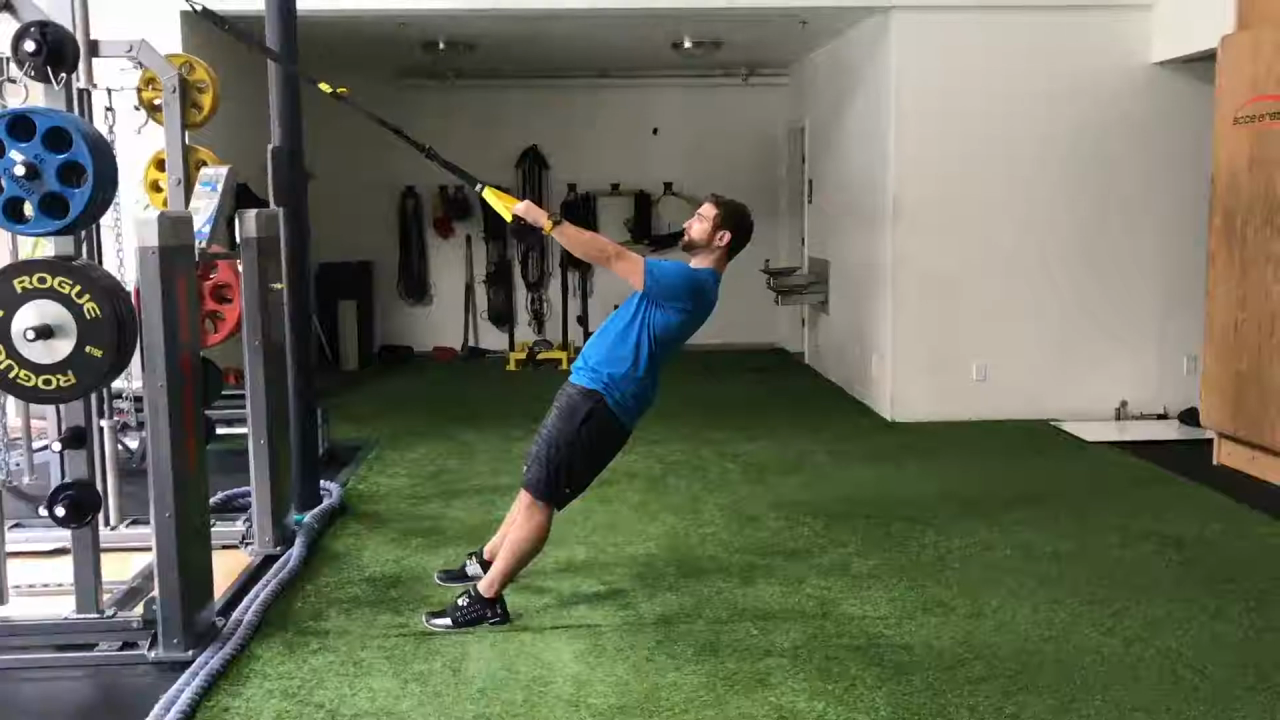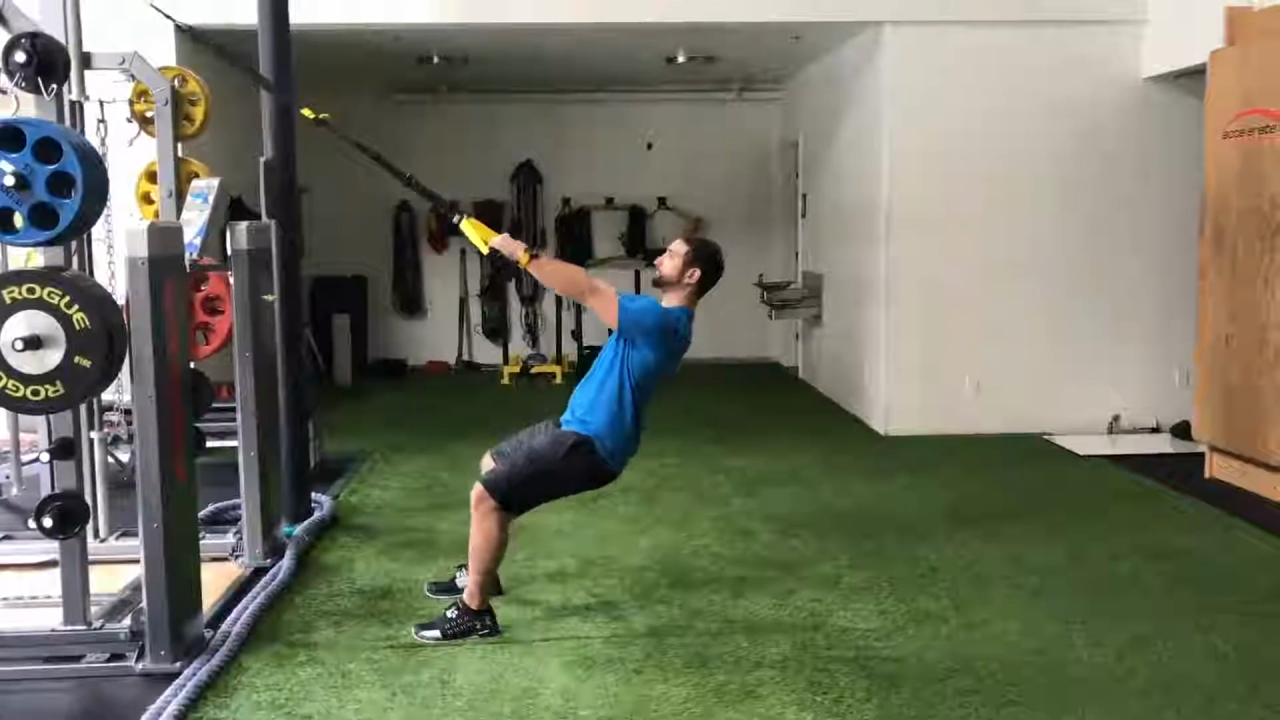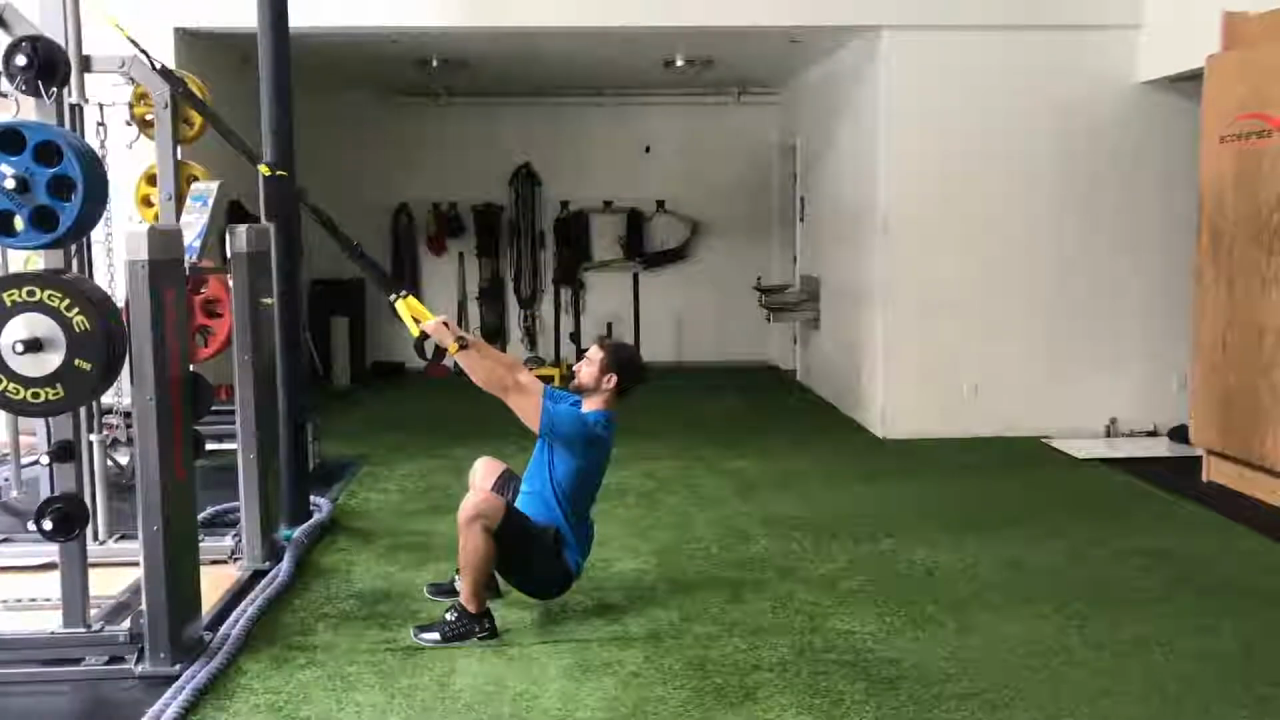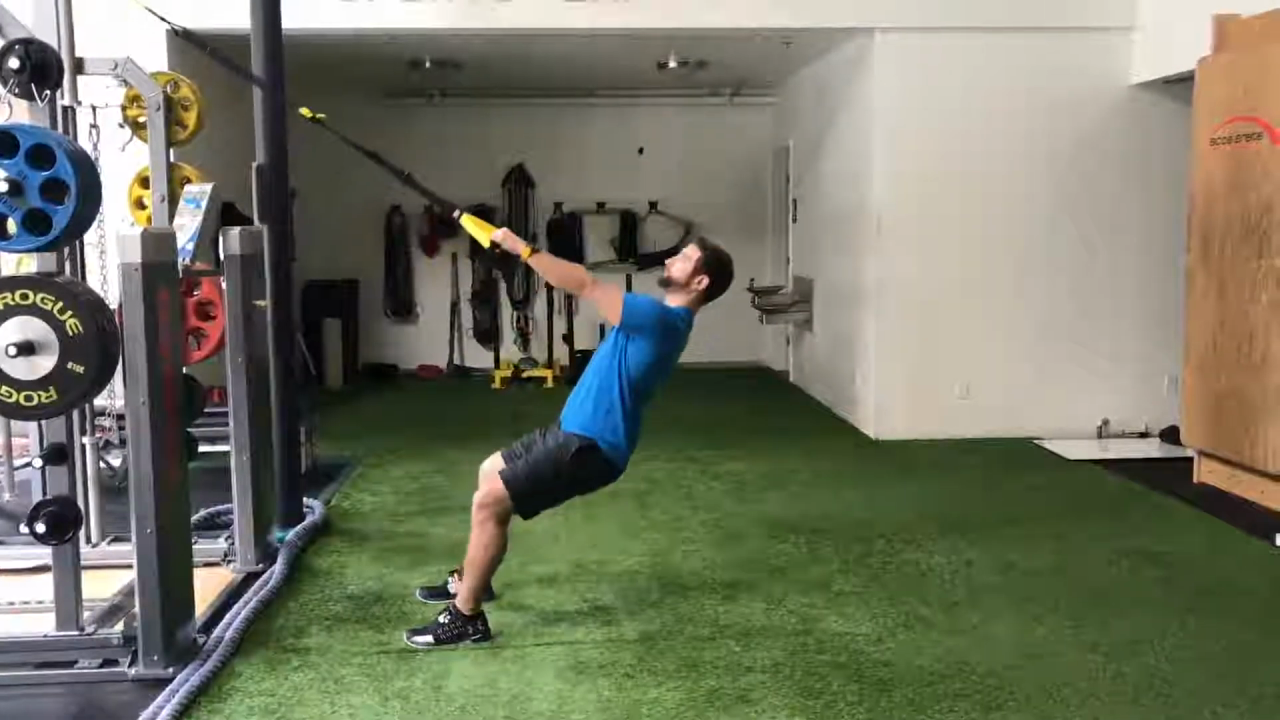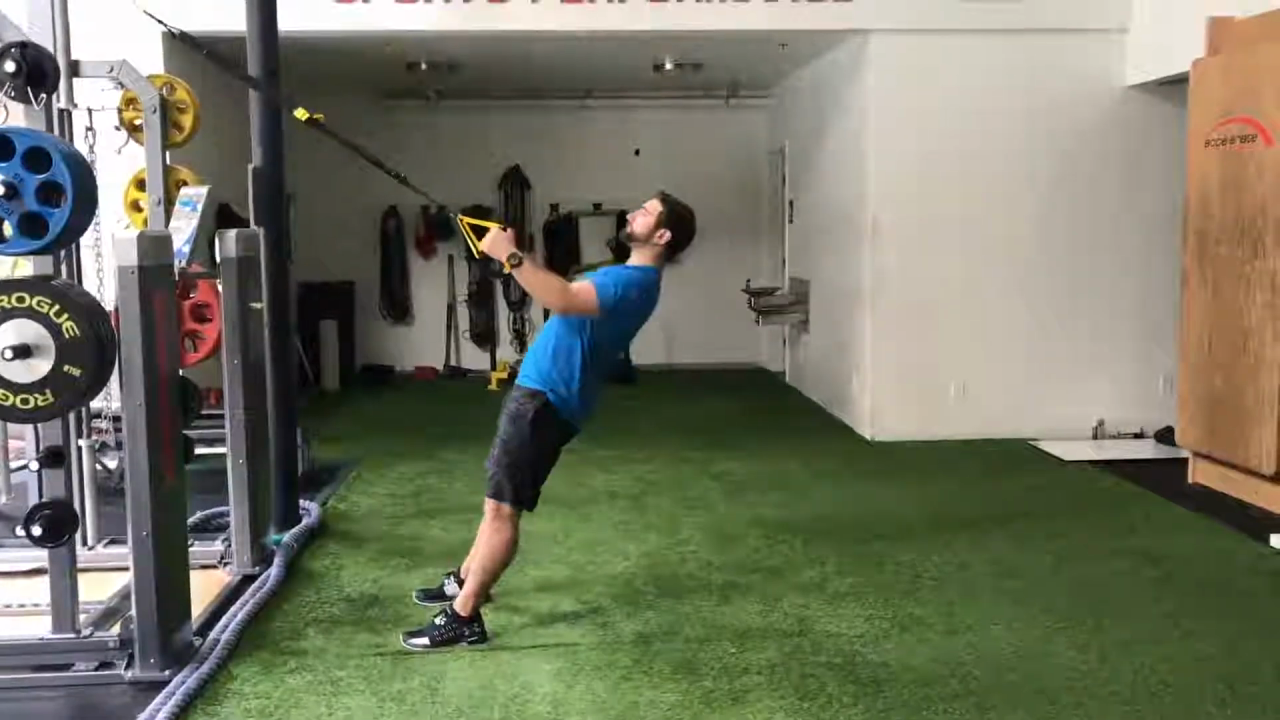
dt=1s
person 1, frame 1
left shoulder: (693, 285)
right shoulder: (686, 278)
left elbow: (611, 256)
right elbow: (616, 257)
left wrist: (544, 220)
right wrist: (549, 223)
left hip: (599, 398)
right hip: (593, 389)
left knee: (538, 497)
right knee: (535, 484)
left ankle: (486, 599)
right ankle: (486, 561)
person 1, frame 2
left shoulder: (665, 322)
right shoulder: (658, 314)
left elbow: (587, 291)
right elbow: (591, 285)
left wrist: (522, 254)
right wrist: (525, 253)
left hip: (591, 445)
right hip: (579, 428)
left knee: (485, 494)
right knee: (493, 464)
left ankle: (474, 612)
right ankle: (478, 574)
person 1, frame 3
left shoulder: (584, 428)
right shoulder: (577, 406)
left elbow: (507, 387)
right elbow: (519, 373)
left wrist: (452, 343)
right wrist: (461, 337)
left hip: (551, 562)
right hip: (543, 530)
left knee: (477, 508)
right knee: (485, 470)
left ankle: (472, 616)
right ankle: (477, 578)
person 1, frame 4
left shoulder: (663, 319)
right shoulder: (661, 316)
left elbow: (586, 286)
right elbow: (590, 288)
left wrist: (522, 248)
right wrist: (524, 251)
left hip: (589, 443)
right hip: (578, 429)
left knee: (488, 501)
right knee: (491, 472)
left ankle: (465, 617)
right ankle: (470, 578)
person 1, frame 5
left shoulder: (635, 281)
right shoulder: (627, 276)
left elbow: (562, 300)
right elbow: (564, 296)
left wrist: (512, 258)
right wrist: (515, 257)
left hip: (545, 398)
right hip: (539, 390)
left knee: (501, 508)
right knee: (499, 497)
left ankle: (463, 618)
right ankle: (466, 579)
